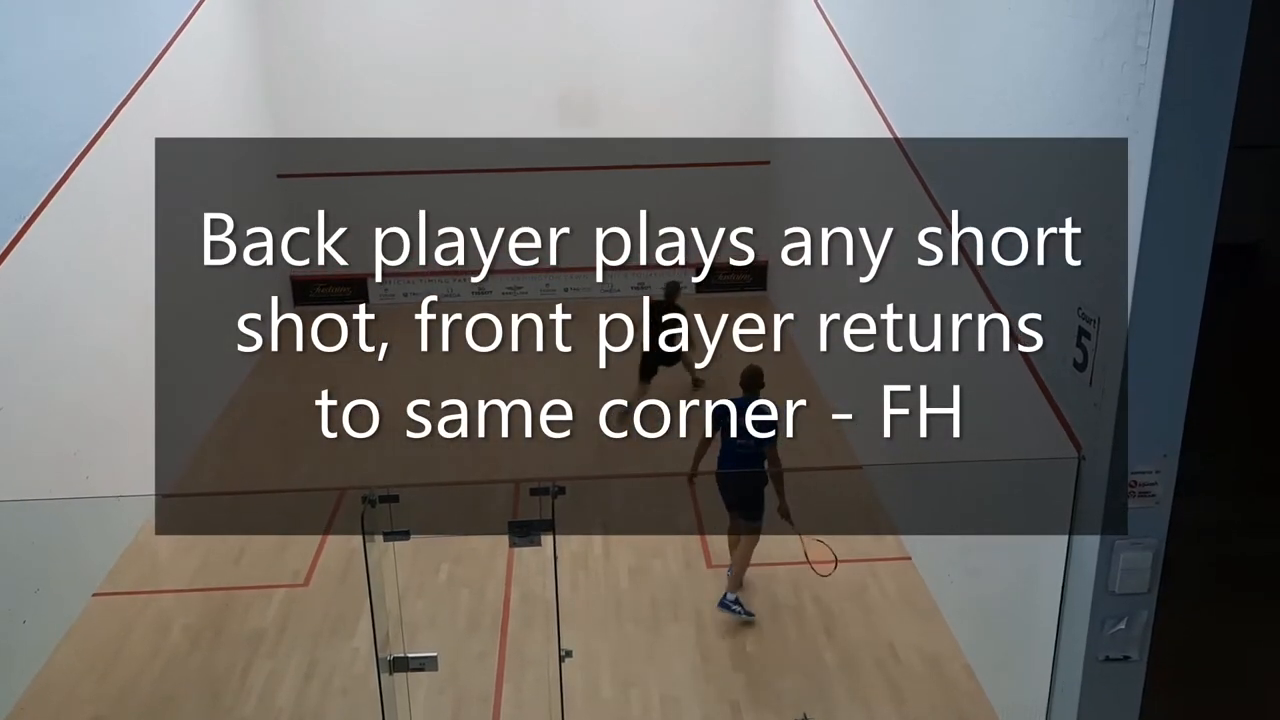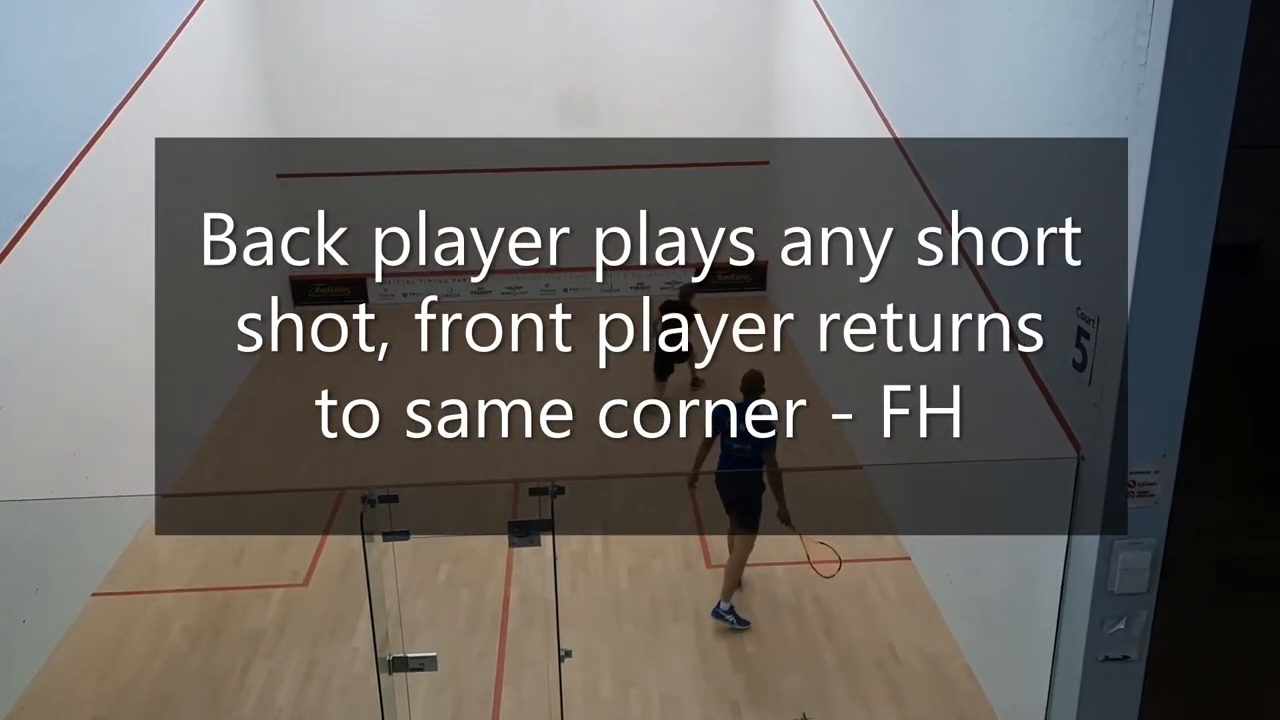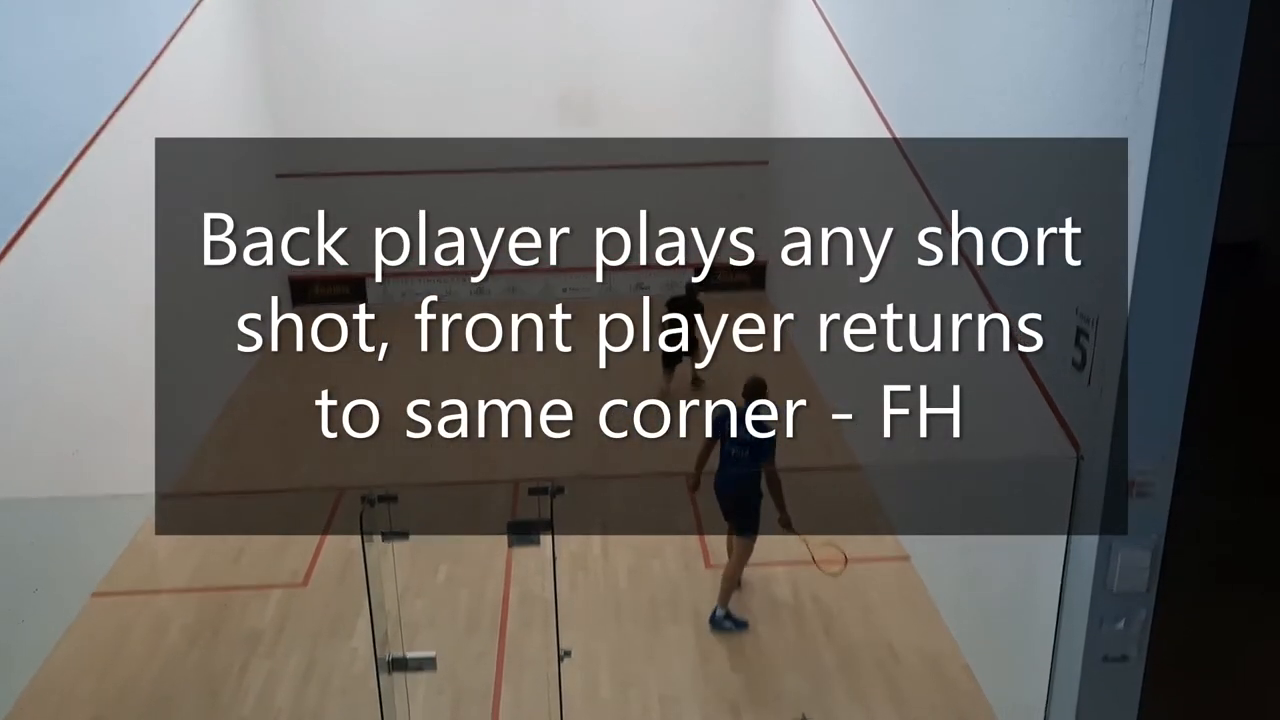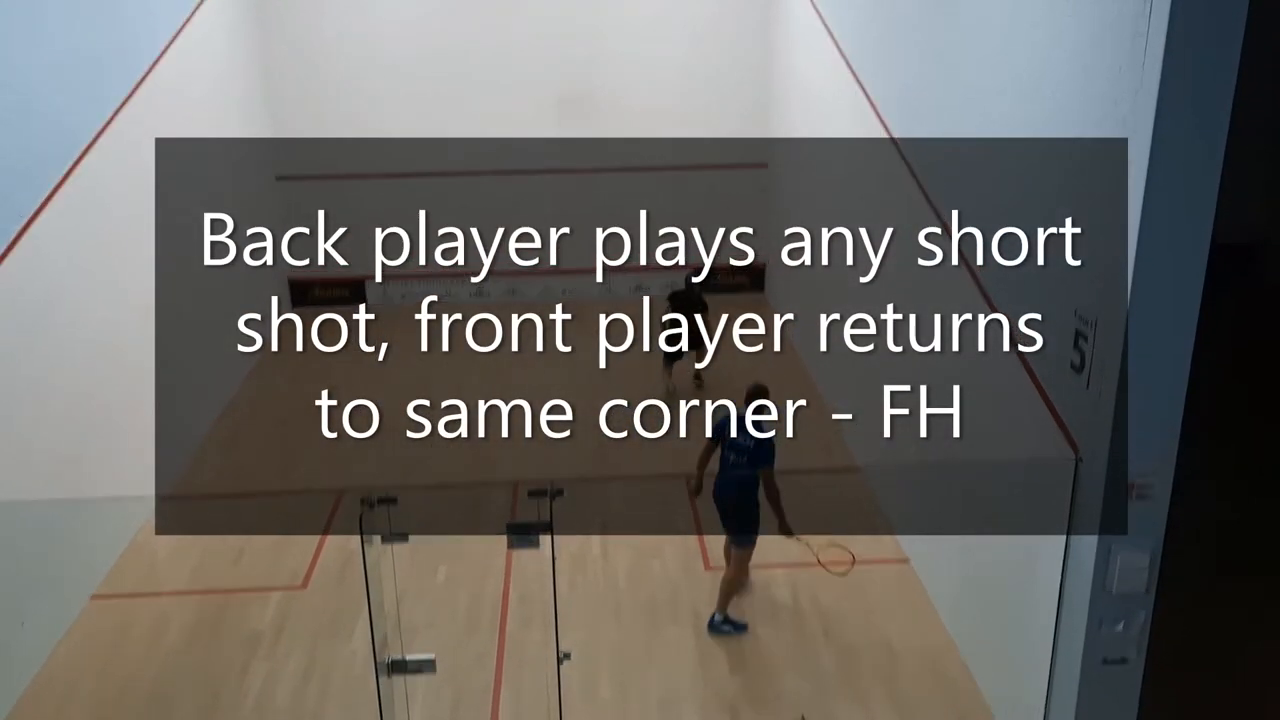
dt=0.1s
person 1, frame 1
left shoulder: (723, 408)
right shoulder: (766, 421)
left elbow: (706, 440)
right elbow: (773, 462)
left wrist: (694, 466)
right wrist: (782, 500)
left hip: (725, 475)
right hip: (751, 480)
left knee: (736, 523)
right knee: (750, 536)
left ankle: (735, 569)
right ankle: (730, 597)
person 1, frame 2
left shoulder: (723, 411)
right shoulder: (765, 424)
left elbow: (706, 444)
right elbow: (771, 468)
left wrist: (695, 471)
right wrist: (782, 505)
left hip: (724, 479)
right hip: (748, 485)
left knee: (735, 525)
right knee: (744, 543)
left ankle: (733, 574)
right ankle: (724, 606)
person 1, frame 3
left shoulder: (724, 417)
right shoulder: (764, 433)
left elbow: (705, 450)
right elbow: (770, 477)
left wrist: (696, 476)
right wrist: (783, 513)
left hip: (722, 486)
right hip: (745, 493)
left knee: (735, 532)
right knee: (742, 551)
left ankle: (732, 577)
right ankle: (720, 613)
person 1, frame 4
left shoulder: (725, 423)
right shoulder: (764, 440)
left elbow: (705, 455)
right elbow: (768, 485)
left wrist: (697, 480)
right wrist: (782, 520)
left hip: (720, 492)
right hip: (743, 500)
left knee: (733, 536)
right knee: (740, 560)
left ankle: (736, 580)
right ankle: (719, 618)
